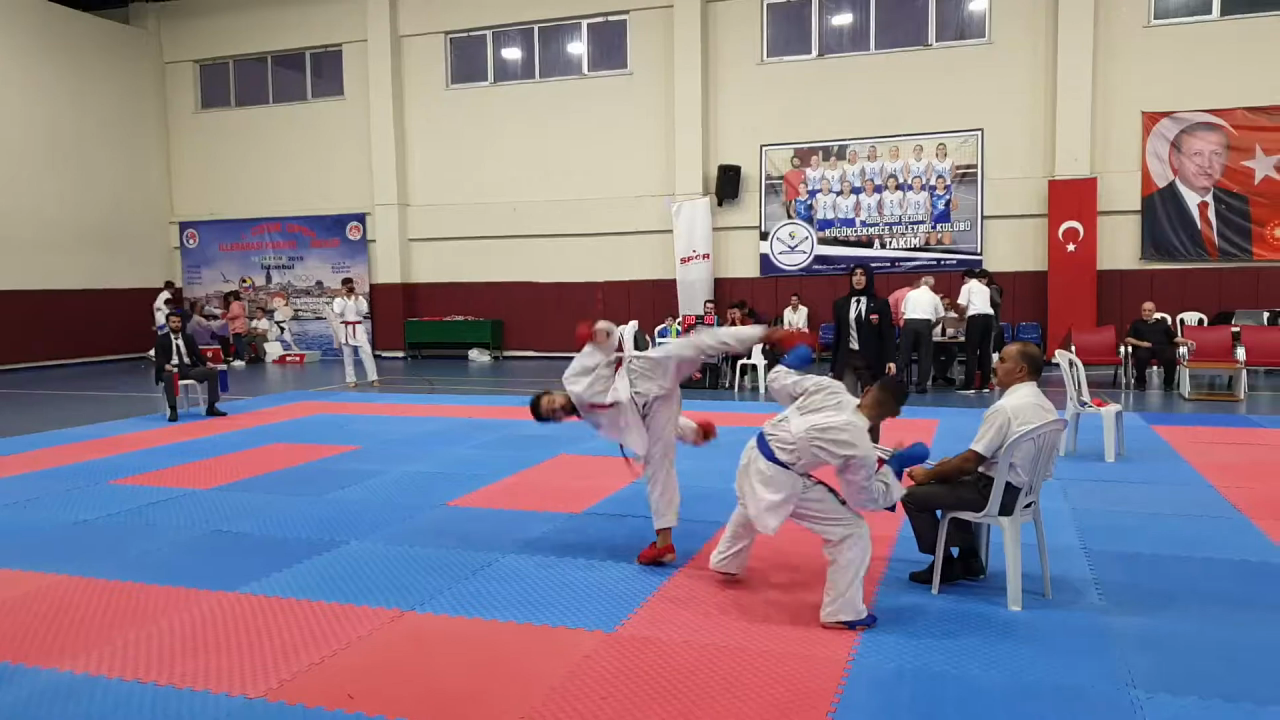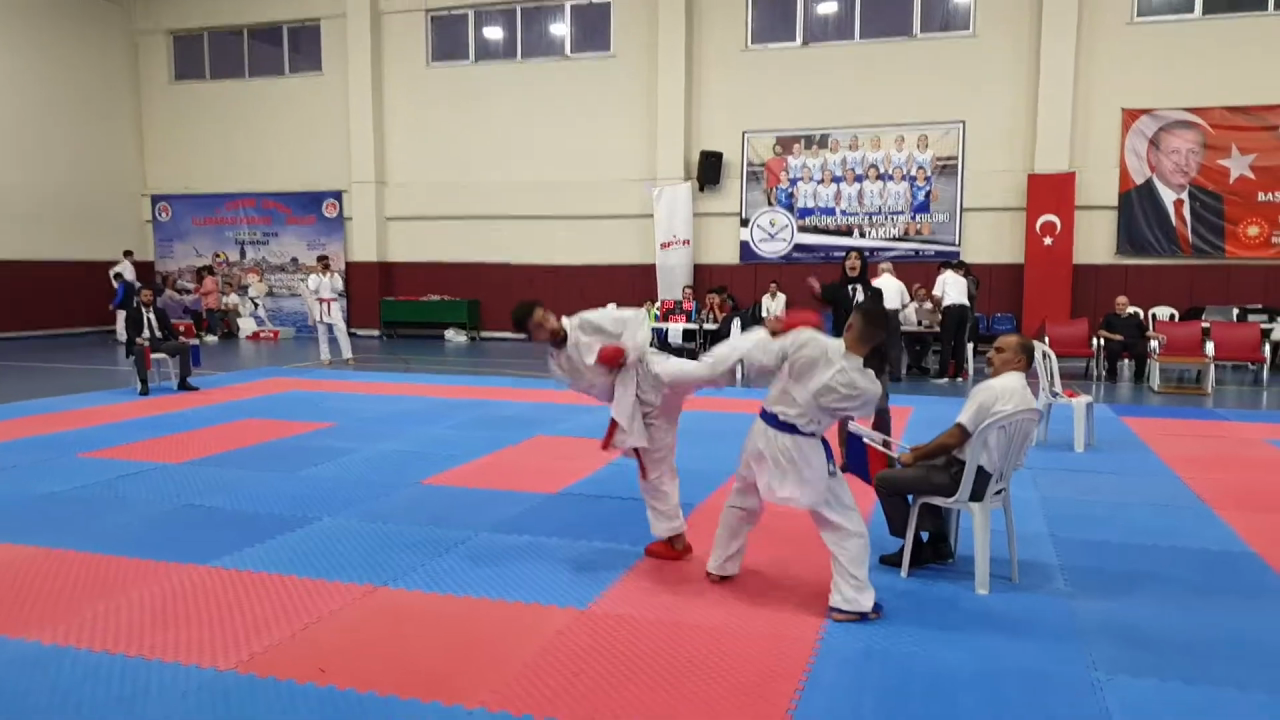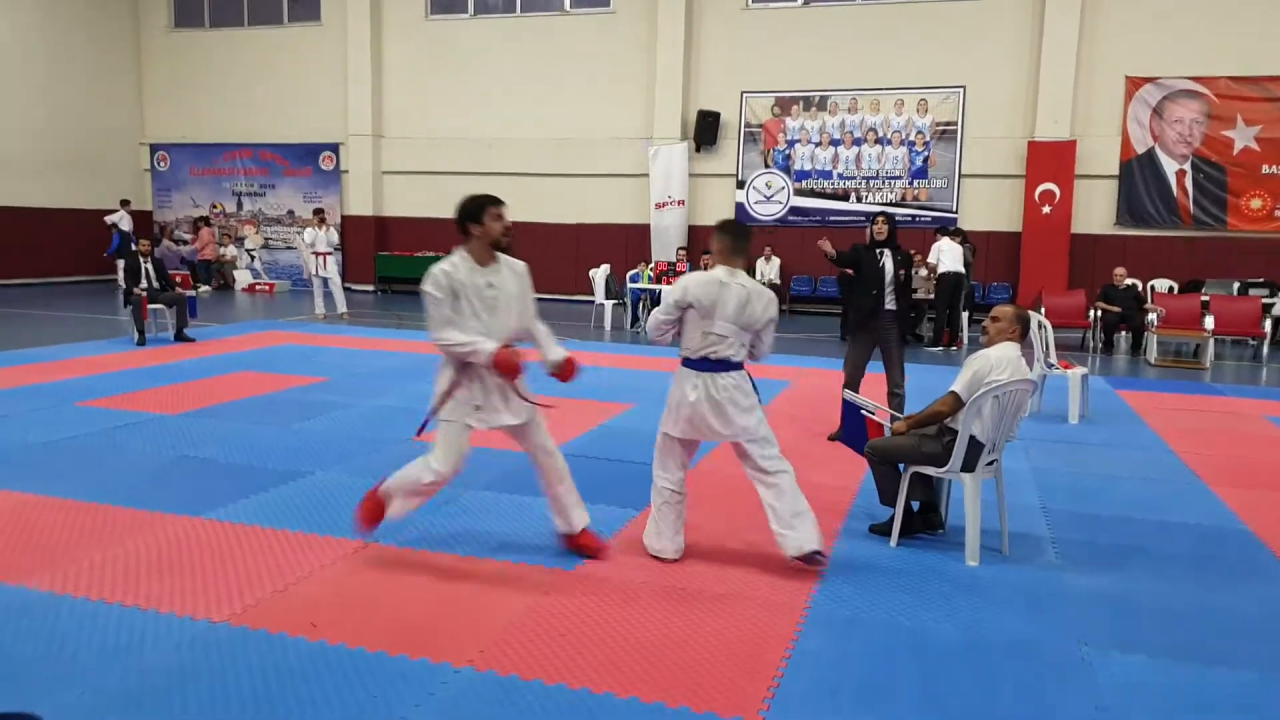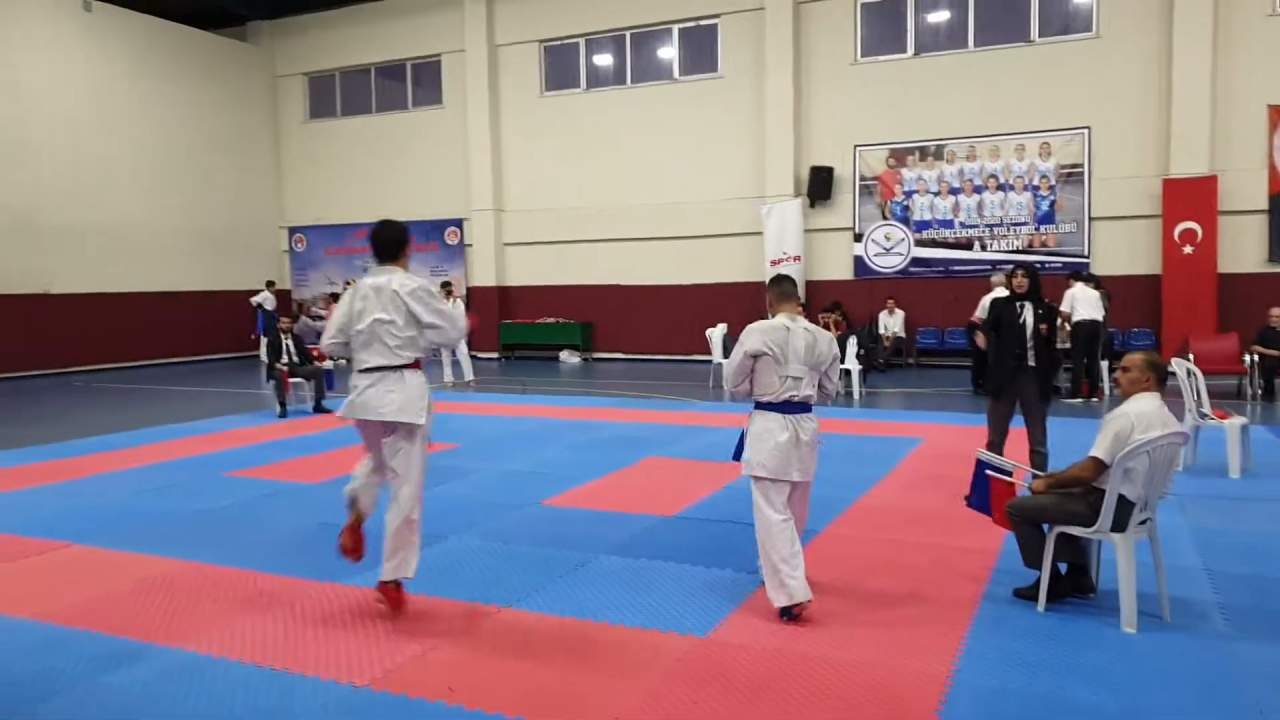
dt=0.5s
person 1, frame 1
left shoulder: (828, 388)
right shoulder: (861, 449)
left elbow: (780, 383)
right elbow: (862, 500)
left wrist: (788, 363)
right wrist: (891, 477)
left hip: (754, 454)
right hip: (780, 480)
left knee: (751, 505)
right knee: (850, 529)
left ankle: (725, 560)
right ankle: (842, 611)
person 1, frame 2
left shoulder: (806, 340)
right shoulder: (868, 389)
left elbow: (755, 354)
left wrist: (759, 337)
left hip: (764, 433)
right hip: (801, 450)
left knee: (741, 501)
right knee: (846, 522)
left ankle: (721, 566)
right ankle: (852, 602)
person 1, frame 3
left shoulder: (691, 284)
right shoulder: (764, 298)
left elbow: (657, 329)
right elbow: (761, 351)
left hip: (692, 382)
right hip: (733, 385)
left knee: (670, 465)
right knee: (769, 466)
left ankle: (665, 543)
right ankle: (802, 543)
person 1, frame 4
left shoulder: (757, 332)
right shoulder: (824, 339)
left elbow: (735, 381)
right elbow: (828, 390)
left hip: (769, 425)
right hip: (805, 424)
left knee: (772, 513)
right knee: (795, 510)
left ankle: (792, 594)
right ankle: (788, 581)
person 2, frame 1
left shoulder: (571, 380)
right shoulder: (596, 419)
left elbow: (610, 334)
left wrist: (601, 333)
right wrist: (689, 431)
right hip: (647, 406)
right knee: (659, 471)
left ankle: (771, 333)
right ankle: (664, 542)
person 2, frame 2
left shoulder: (586, 322)
right shoulder: (558, 363)
left elbow: (636, 318)
left wrist: (626, 349)
left hip: (649, 376)
right hip: (640, 404)
left knee: (706, 370)
right knee: (653, 470)
right ankle: (674, 538)
person 2, frame 3
left shoulder: (517, 271)
right shoulder: (445, 276)
left elbow: (531, 326)
right elbow: (444, 333)
left wrist: (556, 356)
right wrist: (488, 352)
left hip: (508, 380)
right hip: (469, 383)
left knee: (546, 455)
right knee: (445, 466)
left ankle: (575, 529)
right ankle: (384, 496)
person 2, frame 4
left shoulder: (356, 291)
right shoulder: (412, 287)
left elbow: (332, 343)
right elbow: (448, 332)
right wrist: (463, 323)
left hip: (366, 387)
right hip: (400, 388)
left knee: (380, 462)
right knee: (406, 488)
left ankle: (356, 519)
right ankle: (391, 580)
person 3, frame 1
left shoulder: (1006, 407)
right shoulder: (1044, 404)
left elbow: (970, 461)
left wrist: (928, 474)
right wrist: (951, 463)
left hip: (998, 493)
right hip: (1022, 490)
left knee: (913, 495)
right knee: (954, 483)
left ankle: (945, 564)
right ankle: (969, 559)
person 3, frame 2
left shoulder: (991, 388)
right shoulder: (1026, 396)
left elbow: (954, 438)
left wrist: (914, 456)
right wrist: (927, 449)
right hip: (993, 476)
left knee: (885, 480)
right knee: (926, 466)
left ankle: (915, 549)
right ankle: (938, 544)
person 3, frame 3
left shoulder: (987, 357)
right shoulder: (1022, 367)
left elbow: (947, 406)
left wrist: (908, 424)
right wrist: (917, 419)
left hip: (962, 446)
right hip: (986, 446)
left knee: (877, 448)
right knee: (917, 437)
left ankle: (906, 518)
right ankle: (928, 513)
person 3, frame 4
left shoulder: (1126, 414)
right shoulder: (1167, 417)
left elbow: (1089, 471)
left wrist: (1048, 482)
right wrist: (1058, 477)
right hip: (1136, 505)
left knee: (1018, 507)
right knee: (1061, 495)
left ankle: (1053, 581)
right ankle: (1078, 576)
person 4, frame 1
left shoulder: (880, 304)
right shoulder: (841, 304)
left elbow: (888, 332)
right elbow: (838, 334)
left wrist: (891, 360)
right wrist: (835, 367)
left hip: (871, 362)
right hip: (847, 358)
person 4, frame 2
left shoulder: (874, 293)
right shoulder: (835, 288)
right elbow: (828, 297)
left wrist: (884, 355)
right wrist: (819, 292)
left hip: (870, 352)
left knee: (880, 406)
right ankle: (847, 456)
person 4, frame 3
left shoulder: (902, 257)
right shoulder: (861, 252)
left elbow: (906, 290)
right elbow: (847, 260)
left wrist: (905, 322)
right wrist: (832, 254)
left hip: (892, 321)
right hip: (865, 320)
left knee: (895, 379)
right knee: (852, 374)
person 4, frame 4
left shoulder: (1045, 310)
right shoulder: (1000, 305)
left elbow: (1050, 346)
right elbow: (989, 325)
right wrist: (982, 335)
left hip: (1034, 376)
right hip: (1006, 375)
left knee: (1037, 436)
right knee: (996, 434)
